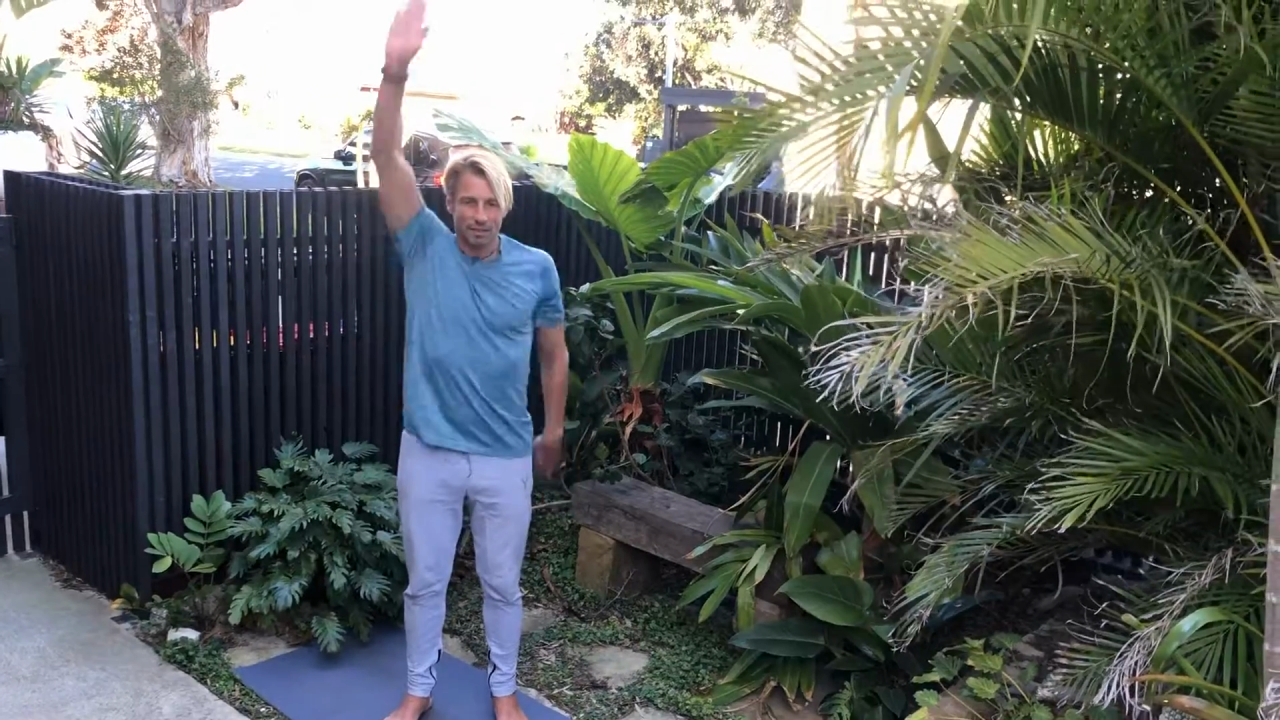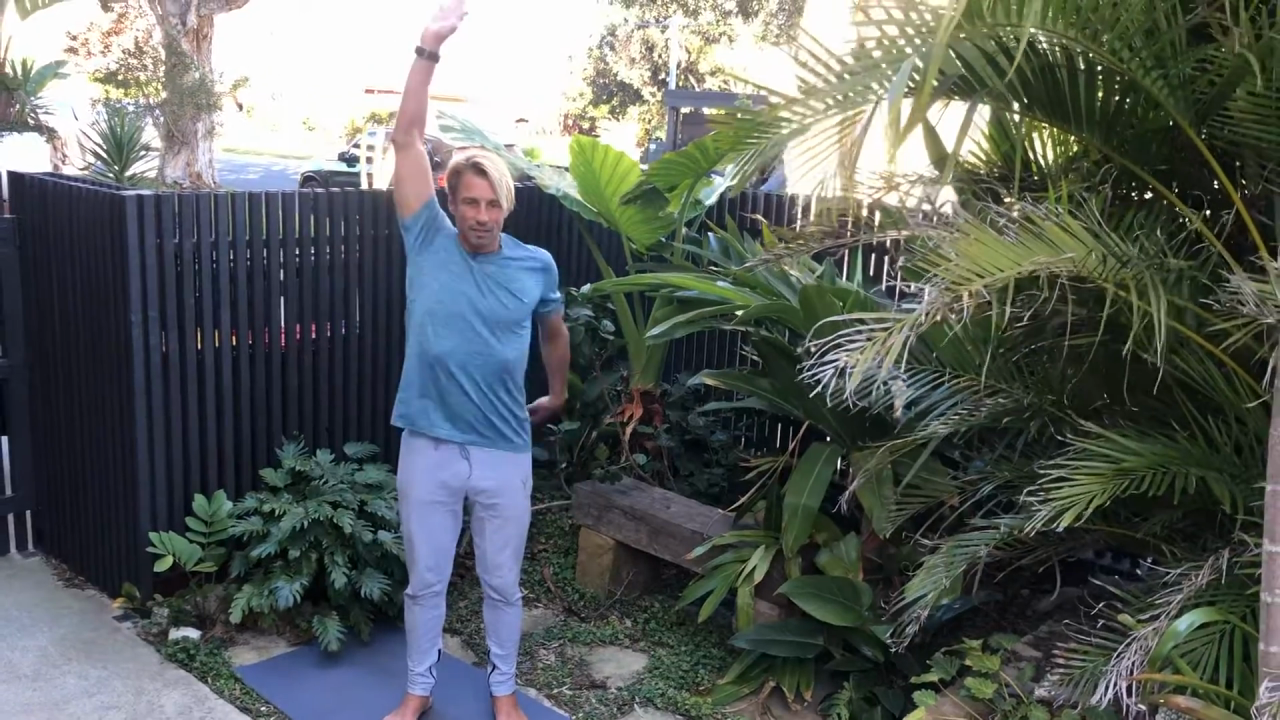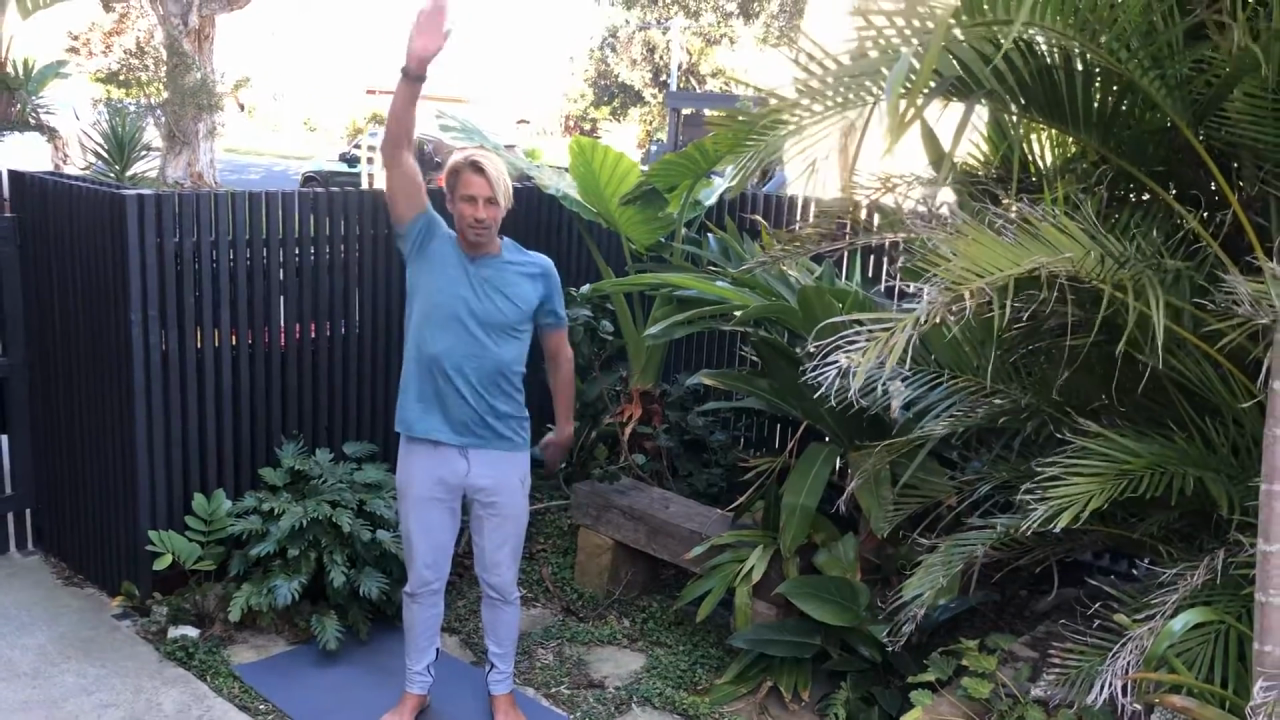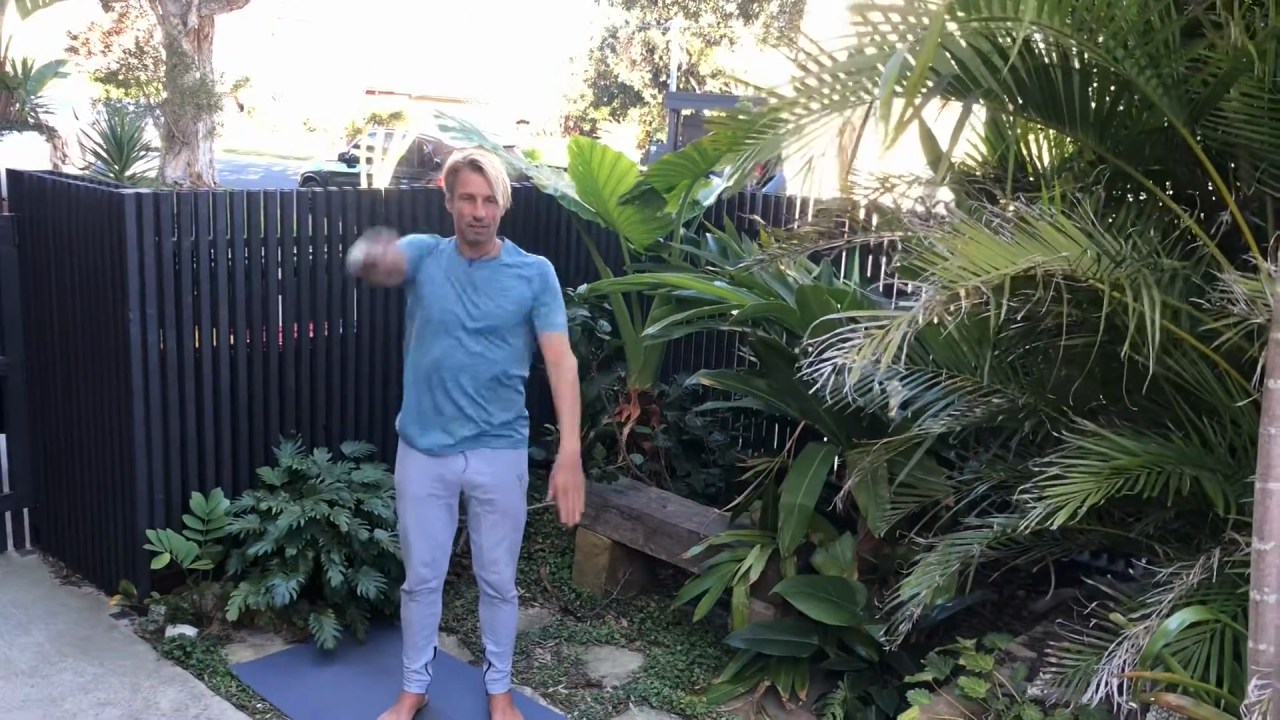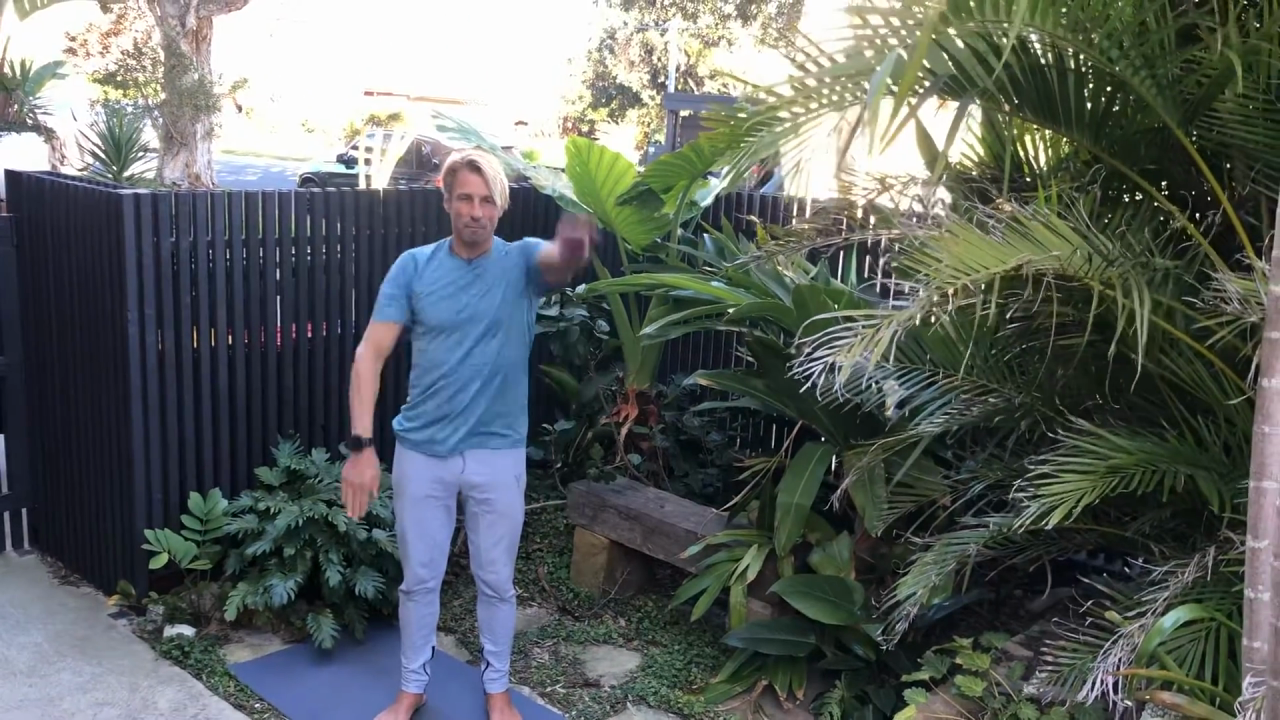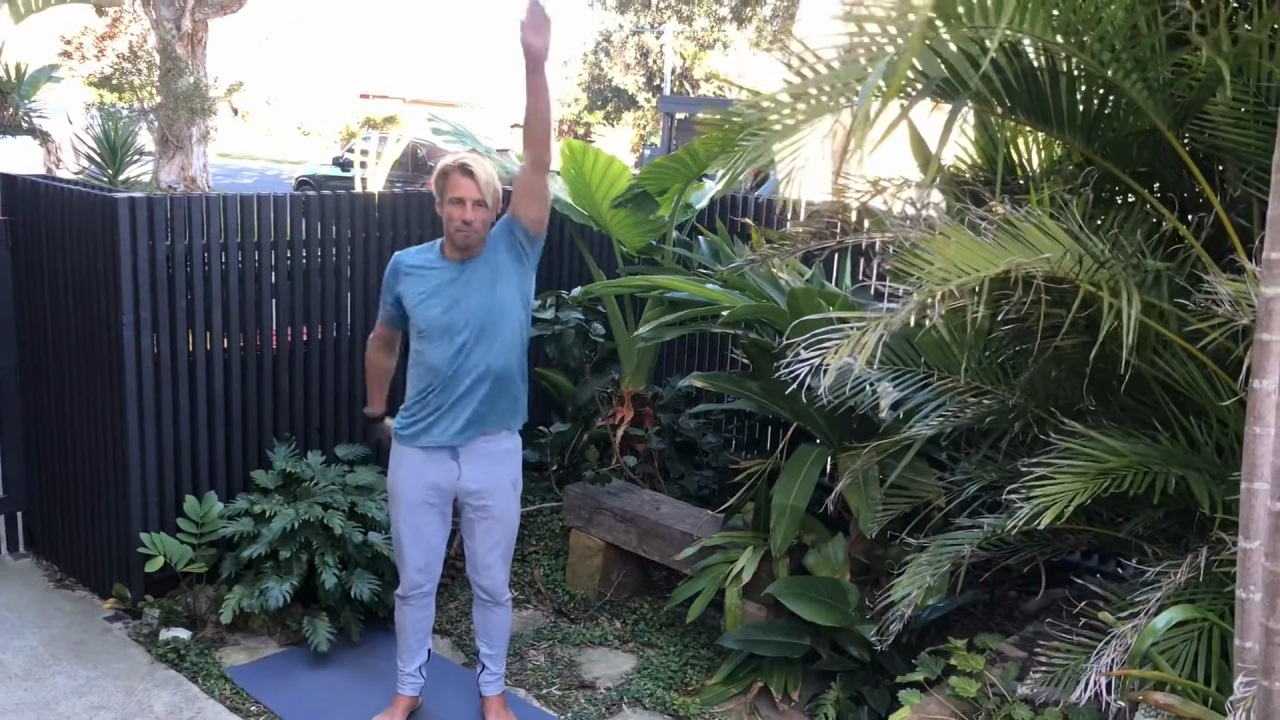
dt=0.2s
person 1, frame 1
left shoulder: (536, 268)
right shoulder: (424, 247)
left elbow: (555, 352)
right elbow: (387, 157)
left wrist: (553, 427)
right wrist: (396, 68)
left hip: (506, 458)
right hip: (429, 455)
left knee: (502, 585)
right knee: (425, 583)
person 1, frame 2
left shoulder: (536, 265)
right shoulder: (427, 243)
left elbow: (555, 336)
right elbow: (406, 139)
left wrist: (556, 395)
left hip: (504, 455)
right hip: (429, 450)
left knee: (502, 584)
right knee: (425, 582)
person 1, frame 3
left shoulder: (536, 270)
right shoulder: (426, 247)
left elbow: (559, 351)
right elbow: (397, 156)
left wrist: (565, 425)
right wrist: (415, 69)
left hip: (503, 455)
right hip: (427, 449)
left knee: (500, 583)
right knee: (423, 579)
person 1, frame 4
left shoulder: (534, 272)
right shoulder: (424, 255)
left elbow: (561, 360)
right elbow: (373, 256)
left wrist: (569, 452)
right wrist: (372, 256)
left hip: (501, 454)
right hip: (424, 452)
left knee: (498, 581)
right knee: (421, 578)
person 1, frame 5
left shoulder: (524, 261)
right shoulder: (414, 266)
left elbow: (558, 263)
right elbow: (371, 352)
left wrist: (571, 248)
right wrist: (361, 445)
left hip: (498, 453)
right hip: (421, 450)
left knee: (495, 581)
right knee: (419, 578)
person 1, frame 6
left shoulder: (515, 250)
right shoulder: (406, 268)
left elbow: (534, 161)
right elbow: (383, 343)
left wrist: (533, 61)
right wrist: (377, 411)
left hip: (493, 453)
right hip: (418, 453)
left knee: (491, 584)
right knee: (414, 582)
